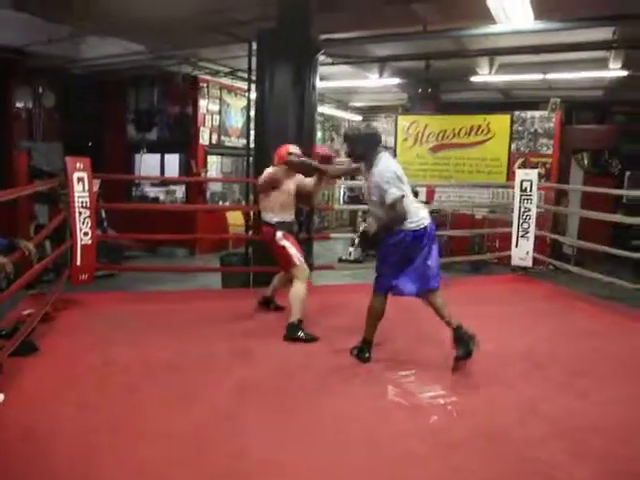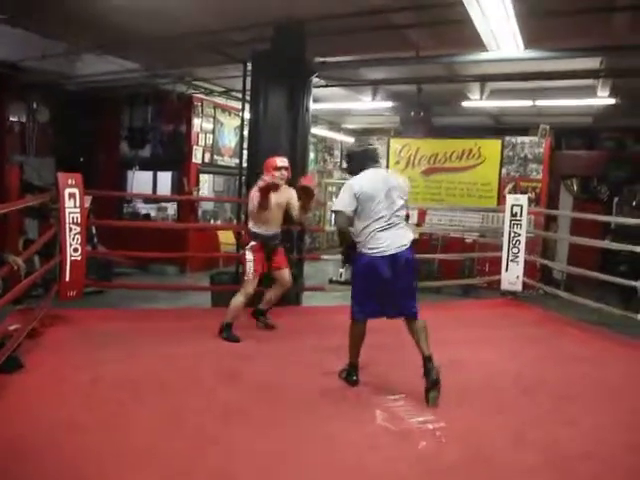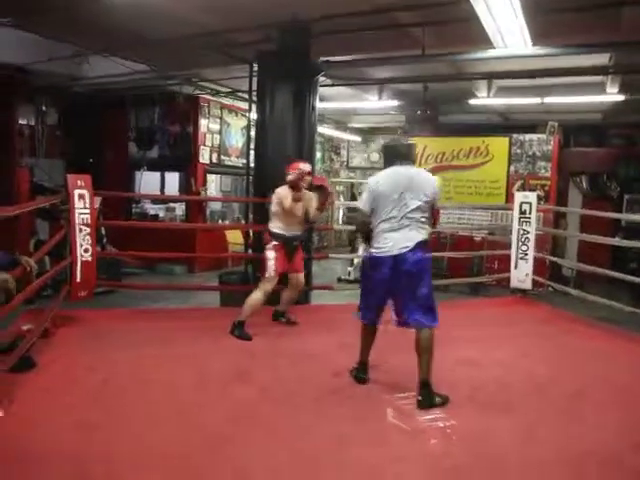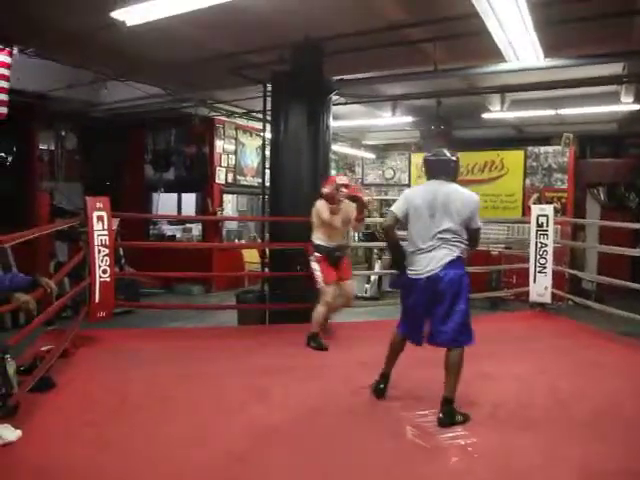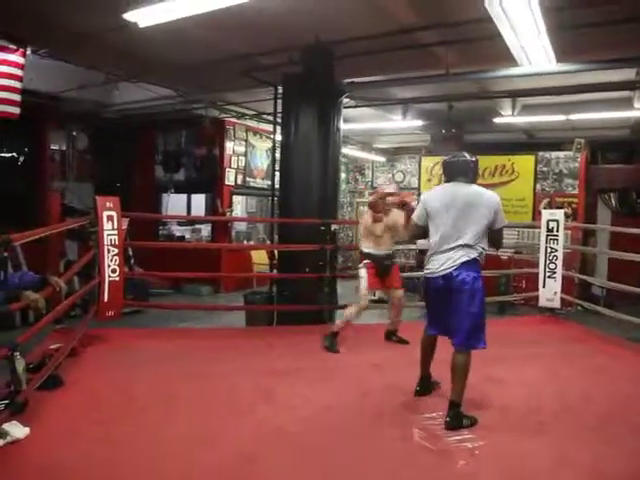
dt=0.3s
person 1, frame 1
left shoulder: (381, 170)
right shoulder: (380, 161)
left elbow: (398, 212)
left wrist: (375, 231)
left hip: (404, 233)
right hip: (423, 227)
left knee: (381, 291)
right knee: (428, 289)
left ankle: (364, 348)
right ankle: (459, 333)
person 1, frame 2
left shoulder: (354, 184)
right shoulder: (400, 180)
left elbow: (342, 224)
left wrist: (348, 244)
left hip: (371, 255)
right hip: (402, 251)
left knee: (359, 314)
right knee: (410, 313)
left ankle: (352, 369)
right ankle: (427, 364)
person 1, frame 3
left shoulder: (376, 181)
right shoulder: (429, 180)
left elbow: (362, 222)
right elbow: (433, 219)
left hip: (381, 254)
right hip: (414, 253)
left knee: (371, 314)
right knee: (423, 322)
left ankle: (362, 368)
right ankle: (425, 390)
person 1, frame 4
left shoulder: (412, 194)
right shoulder: (469, 198)
left elbow: (388, 226)
right elbow: (474, 242)
left wrist: (397, 253)
left hip: (416, 271)
right hip: (450, 271)
left knee: (406, 329)
right knee: (456, 340)
left ankle: (383, 380)
right ankle: (447, 408)
person 1, frame 5
left shoulder: (431, 196)
right shoulder: (490, 198)
left elbow: (414, 232)
right elbow: (496, 243)
left hip: (434, 270)
right hip: (465, 271)
left knee: (433, 327)
right knee: (464, 341)
left ankle: (424, 380)
right ankle: (454, 412)
person 2, frame 1
left shoulder: (296, 178)
right shoulder: (271, 173)
left elbow: (314, 187)
right elbow: (263, 187)
left wrist: (321, 169)
right wrist: (284, 169)
left hip: (288, 228)
right hip: (276, 231)
left knee: (291, 269)
right knee: (302, 275)
left ankle: (266, 298)
right ankle: (294, 327)
person 2, frame 2
left shoulder: (290, 192)
right shoulder: (259, 188)
left elbow: (298, 217)
right elbow: (259, 214)
left wrist: (306, 200)
right wrist: (266, 193)
left hip: (274, 241)
right hip: (256, 242)
left knee: (285, 281)
right knee: (248, 290)
left ankle: (260, 311)
right ankle: (226, 326)
person 2, frame 3
left shoulder: (309, 195)
right shoulder: (282, 191)
left elbow: (315, 217)
right elbow: (294, 212)
left wrist: (323, 199)
right wrist: (296, 190)
left hip: (295, 242)
right hip: (276, 242)
left knee: (299, 283)
right knee: (267, 287)
left ankle: (279, 312)
right ankle: (238, 324)
person 2, frame 4
left shoulder: (348, 205)
right shoulder: (321, 204)
left elbow: (357, 226)
right elbow: (335, 224)
left wrist: (360, 207)
right wrist: (333, 204)
left hip: (339, 252)
right hip: (321, 253)
left knee: (349, 294)
right knee: (328, 298)
left ankle: (323, 318)
right ankle: (313, 336)
person 2, frame 5
left shoulder: (398, 213)
right shoulder: (370, 213)
left elbow: (405, 233)
right elbow: (378, 232)
left wrist: (409, 214)
right wrist: (377, 213)
left hip: (388, 260)
right hip: (370, 261)
left knee: (399, 299)
right knee: (362, 304)
left ankle: (391, 333)
right ankle: (332, 335)
